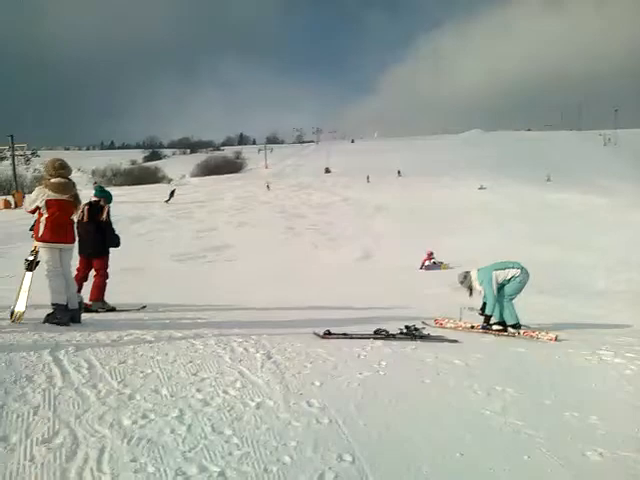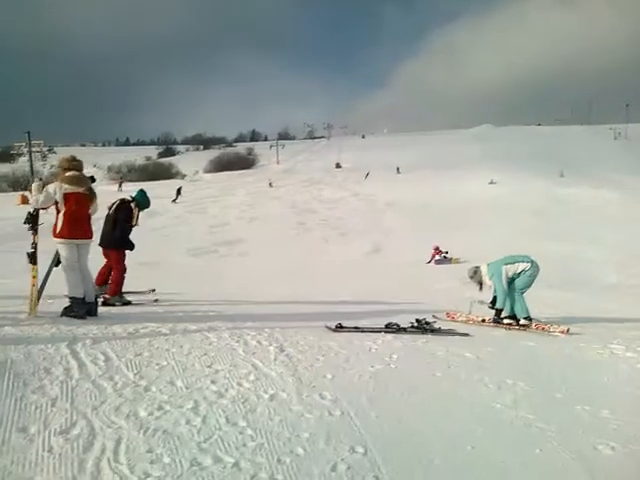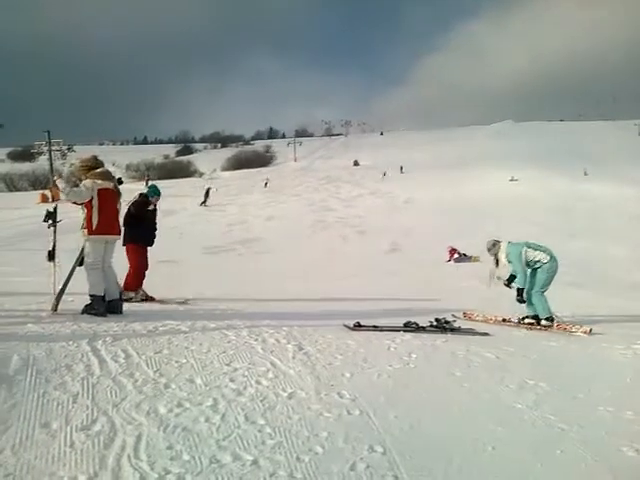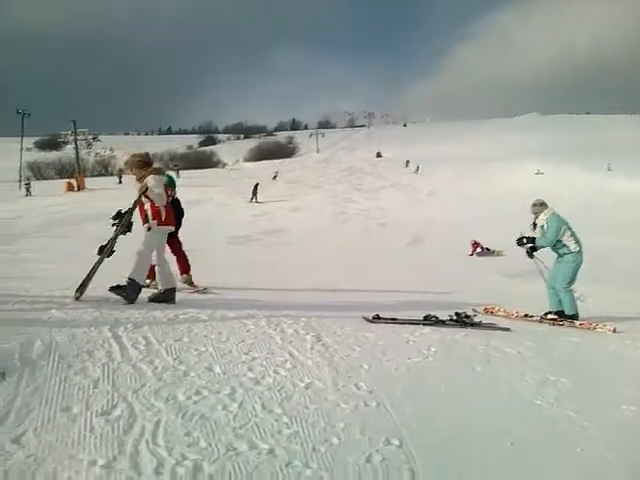
dt=0.7s
person 1, frame 1
left shoulder: (43, 191)
right shoulder: (73, 192)
left elbow: (28, 207)
left hip: (48, 238)
right hip: (67, 239)
left knee: (53, 273)
right knee: (66, 273)
left ankle: (60, 312)
right ankle: (73, 309)
person 1, frame 2
left shoulder: (58, 187)
right shoulder: (89, 188)
left elbow: (37, 202)
right elbow: (93, 210)
left wrist: (37, 186)
left hip: (66, 233)
right hip: (85, 233)
left knee: (70, 267)
right knee: (82, 267)
left ankle: (77, 305)
right ankle: (90, 303)
person 1, frame 3
left shoulder: (90, 184)
right shoulder: (112, 186)
left elbow: (75, 196)
left wrist: (60, 182)
left hip: (96, 231)
right hip: (112, 231)
left knee: (92, 265)
right knee: (106, 265)
left ankle: (97, 303)
right ankle: (114, 301)
person 1, frame 4
left shoulder: (153, 178)
right shoulder: (148, 180)
left elbow: (161, 199)
left wrist: (146, 191)
left hip: (157, 224)
right hip: (158, 224)
left knee: (144, 254)
right knee: (159, 257)
left ankle: (132, 287)
right ankle: (167, 291)
